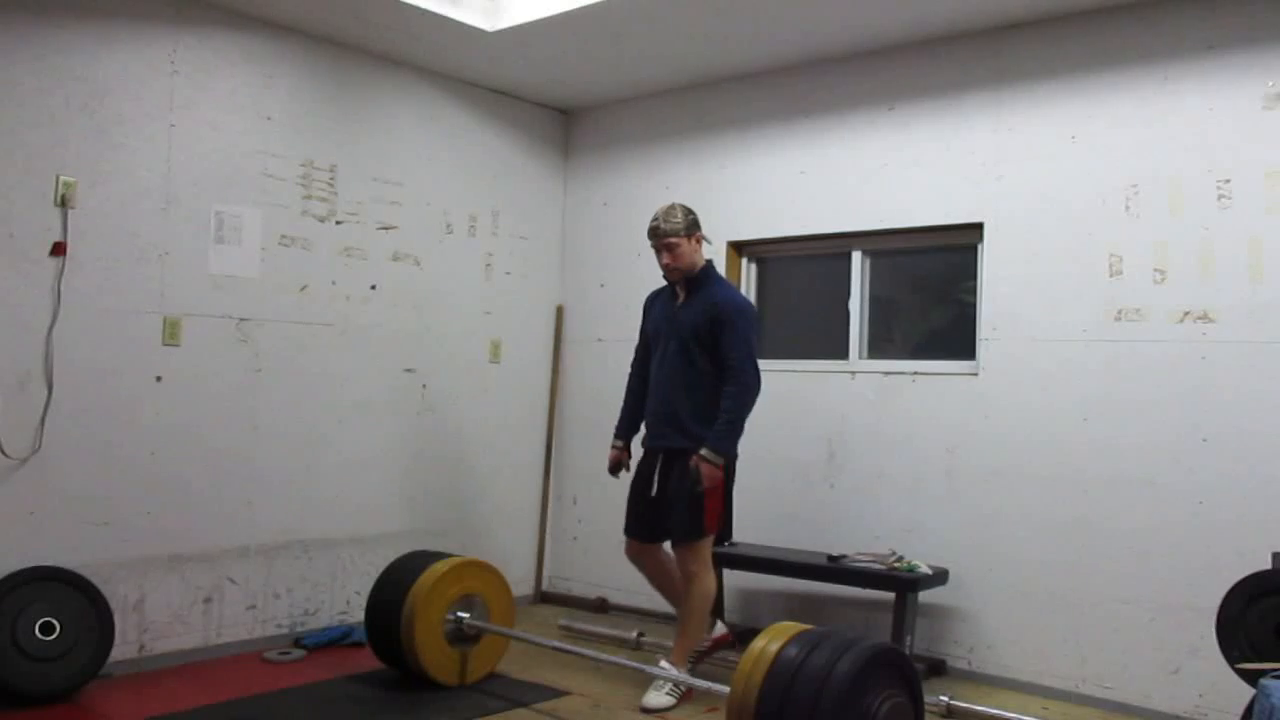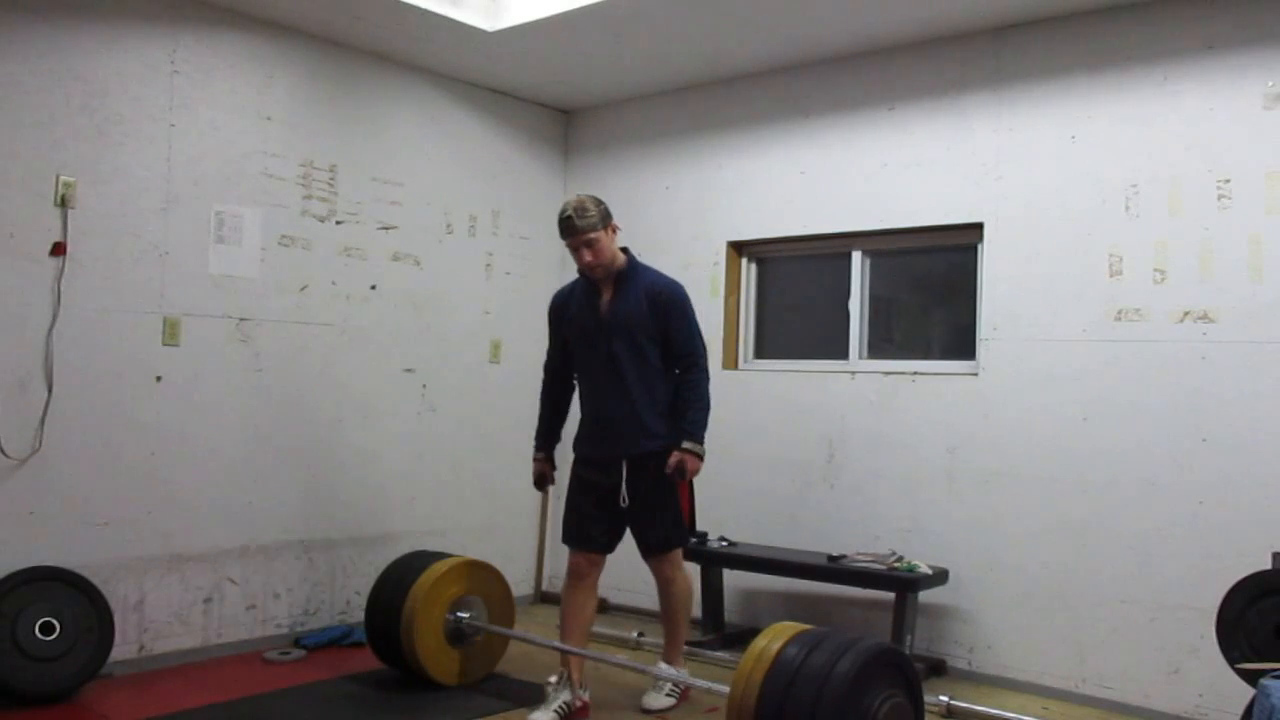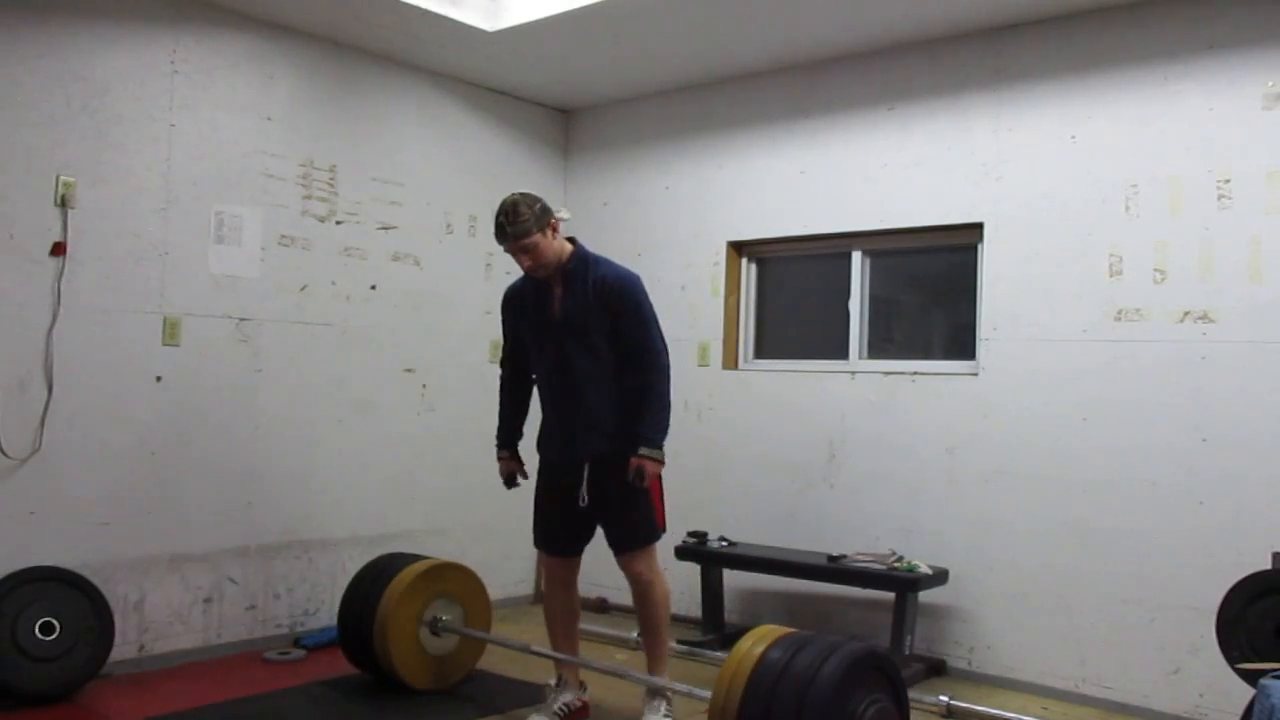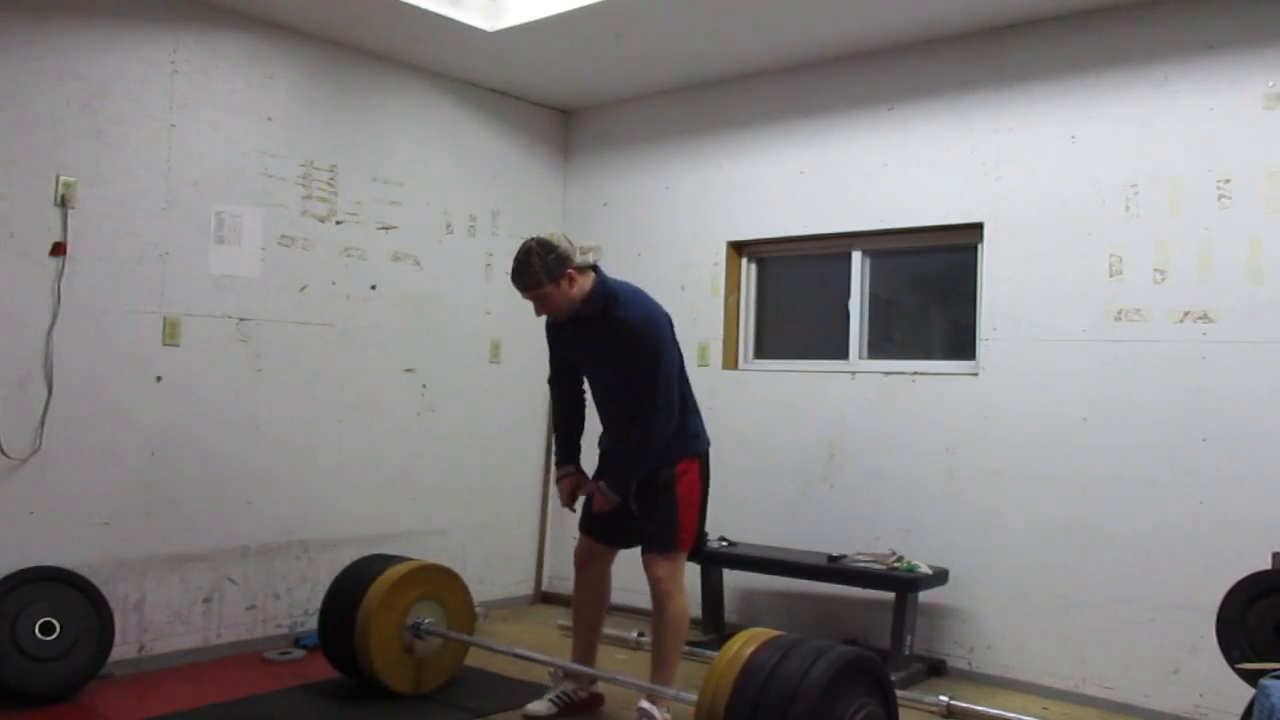
dt=0.7s
person 1, frame 1
left shoulder: (728, 303)
right shoulder: (656, 302)
left elbow: (743, 382)
left wrist: (714, 449)
right wrist: (624, 434)
left hip: (701, 454)
right hip: (659, 449)
left knee: (693, 557)
right knee: (640, 547)
left ankle: (677, 669)
right ankle: (707, 629)
person 1, frame 2
left shoulder: (661, 292)
right shoulder: (566, 302)
left elbow: (694, 369)
right elbow: (558, 378)
left wrist: (690, 441)
right wrist: (543, 447)
left hip: (655, 453)
right hip: (594, 455)
left knee: (666, 562)
right knee: (581, 565)
left ankle: (673, 671)
person 1, frame 3
left shoulder: (616, 284)
right shoulder: (518, 298)
left elbow: (652, 366)
right elbow: (515, 374)
left wrist: (650, 446)
right wrist: (506, 443)
left hip: (620, 452)
right hip: (559, 453)
left knee: (639, 565)
right knee: (556, 567)
person 1, frame 4
left shoulder: (637, 317)
right shoulder: (563, 322)
left elbow: (660, 412)
right elbow: (566, 393)
left wrist: (616, 484)
right wrist: (567, 463)
left hip: (674, 453)
right hip: (624, 450)
left knee: (663, 571)
right knee: (590, 556)
